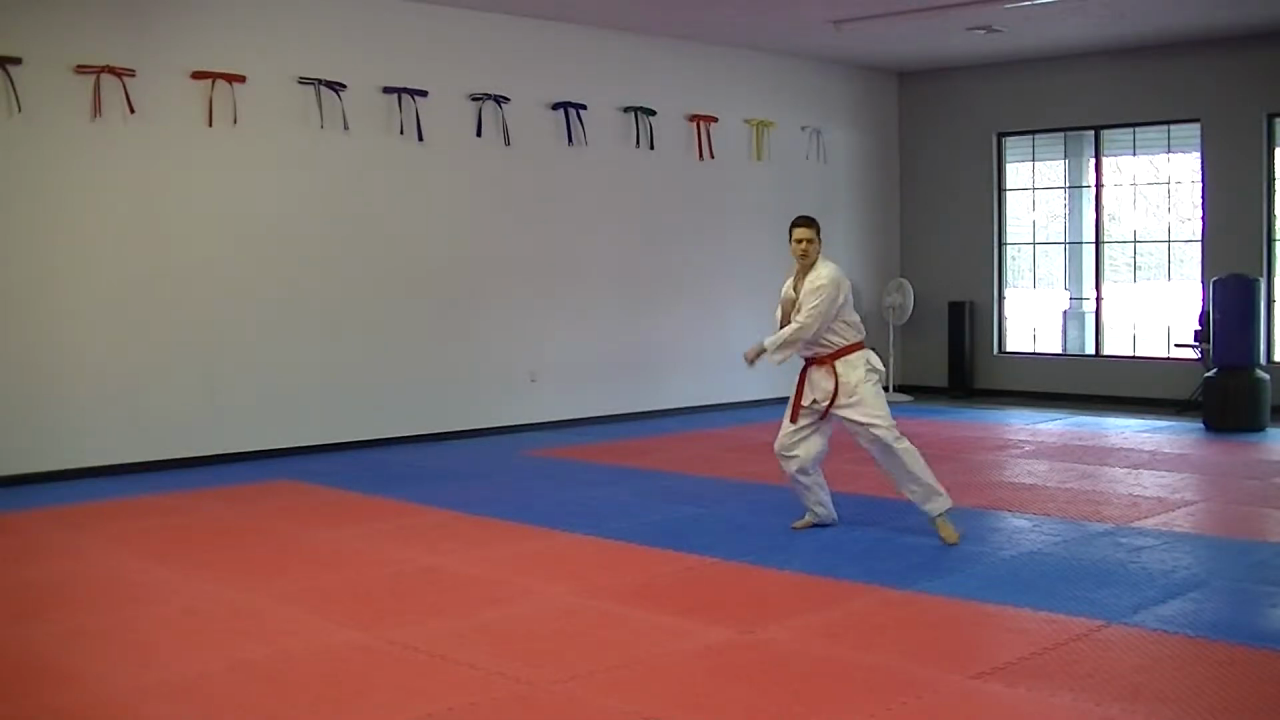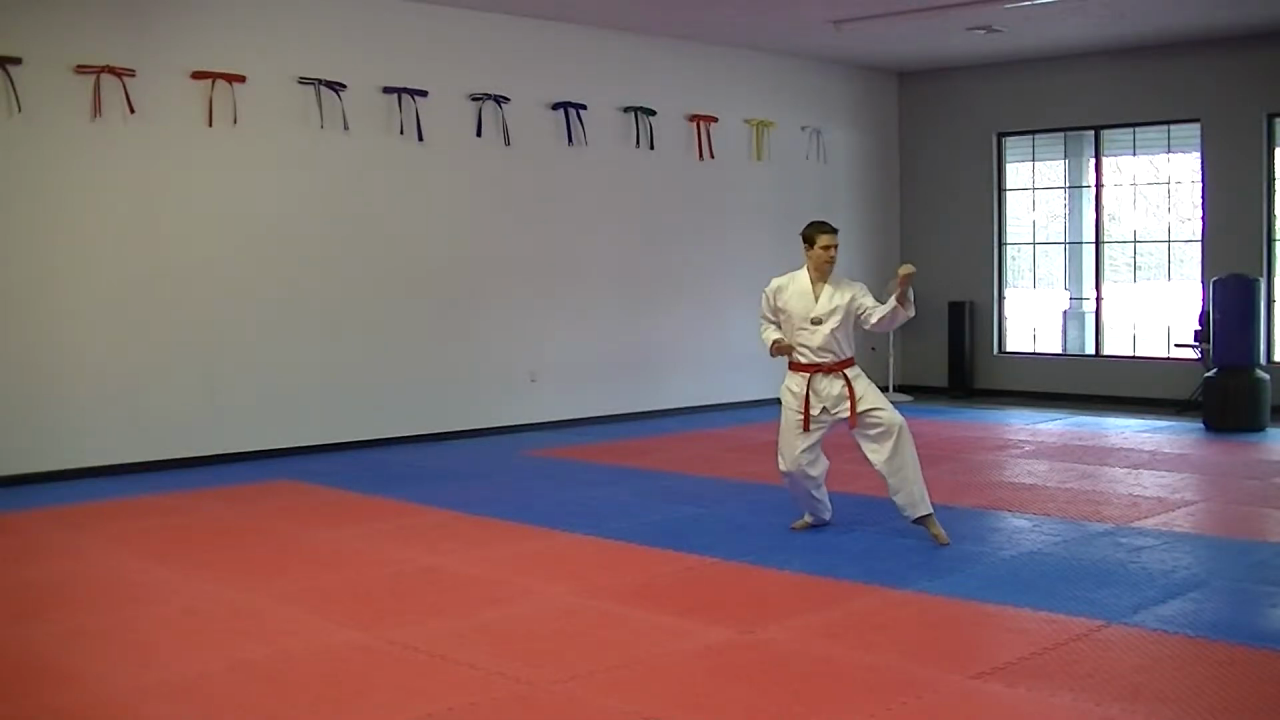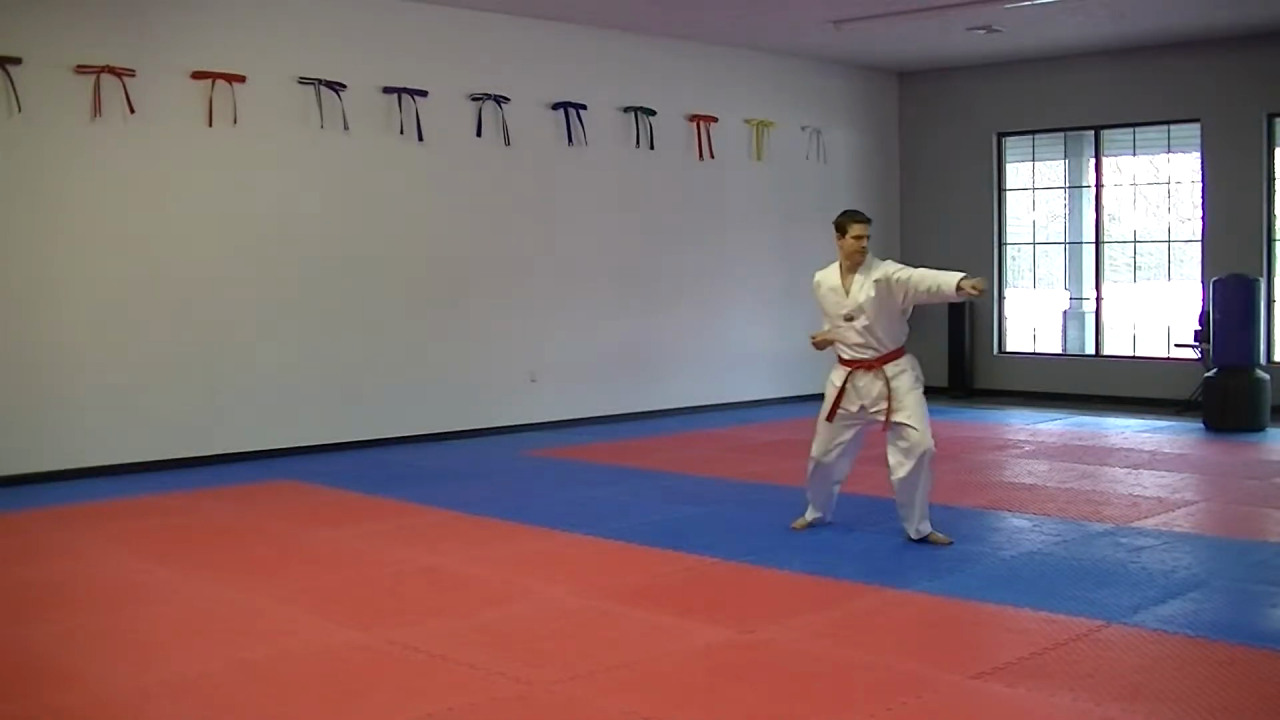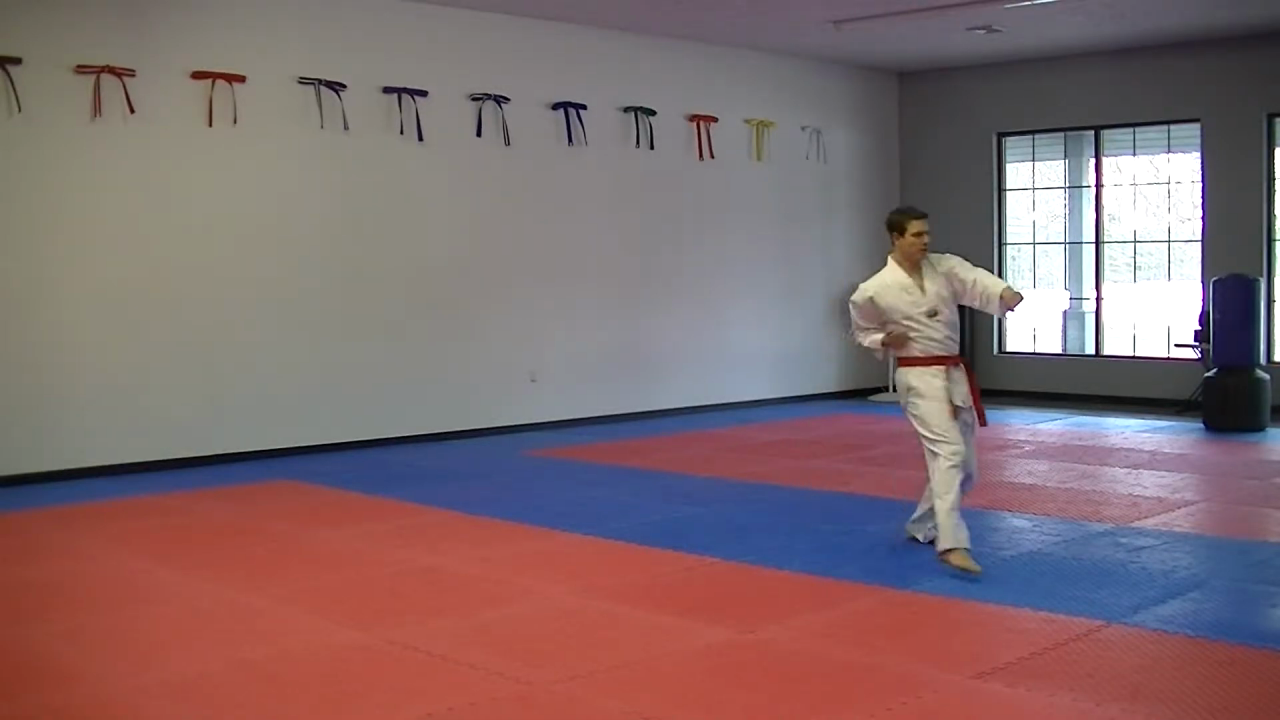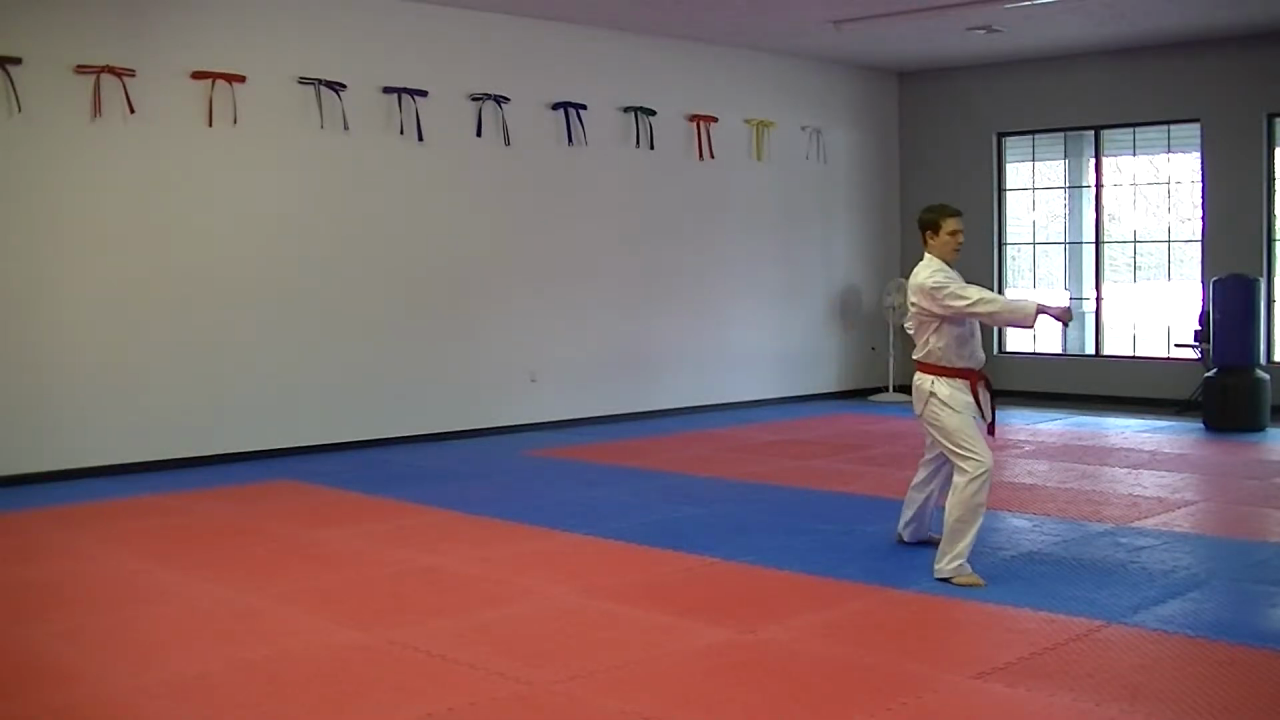
dt=0.4s
person 1, frame 1
left shoulder: (829, 277)
right shoulder: (792, 284)
left elbow: (804, 330)
right elbow: (788, 325)
left wrist: (762, 349)
right wrist: (785, 315)
left hip: (851, 369)
right hip: (814, 375)
left knee: (883, 437)
right knee: (790, 448)
left ankle: (936, 509)
right ankle: (820, 511)
person 1, frame 2
left shoulder: (850, 290)
right shoulder: (780, 288)
left elbow: (881, 319)
right elbow: (768, 322)
left wrist: (902, 292)
right wrist: (775, 341)
left hip: (846, 380)
right hip: (803, 385)
left knee: (892, 426)
right knee: (794, 462)
left ankle: (921, 512)
right ankle: (817, 513)
person 1, frame 3
left shoulder: (885, 274)
right shoulder: (823, 281)
left elbow: (922, 280)
left wrist: (961, 282)
right wrist: (827, 337)
left hip: (894, 374)
right hip: (848, 378)
left knee: (917, 446)
right knee: (825, 451)
left ankle: (916, 526)
right ankle: (818, 511)
person 1, frame 4
left shoulder: (944, 266)
right shoulder: (873, 291)
left elbow: (976, 282)
right elbow: (863, 331)
left wrist: (1003, 293)
right wrist: (884, 341)
left hip: (954, 375)
right hip: (920, 379)
left knee: (962, 463)
right knee: (948, 454)
left ankle: (922, 526)
right ankle: (953, 546)
person 1, frame 5
left shoulder: (945, 275)
right shoulder: (929, 281)
right elbow: (981, 303)
left wrist: (936, 344)
right wrist: (1043, 309)
left hip: (957, 386)
right hip: (941, 389)
left knee: (939, 462)
right knee: (977, 465)
left ankle: (912, 528)
right ankle: (952, 564)
